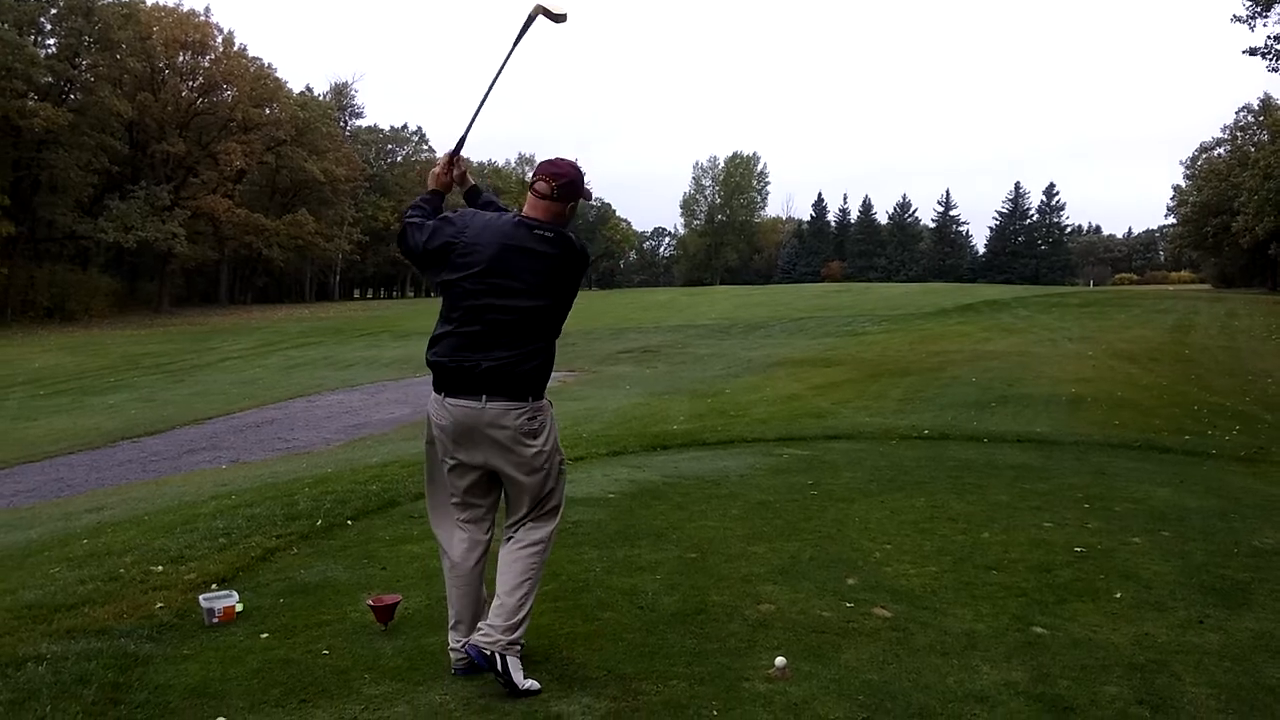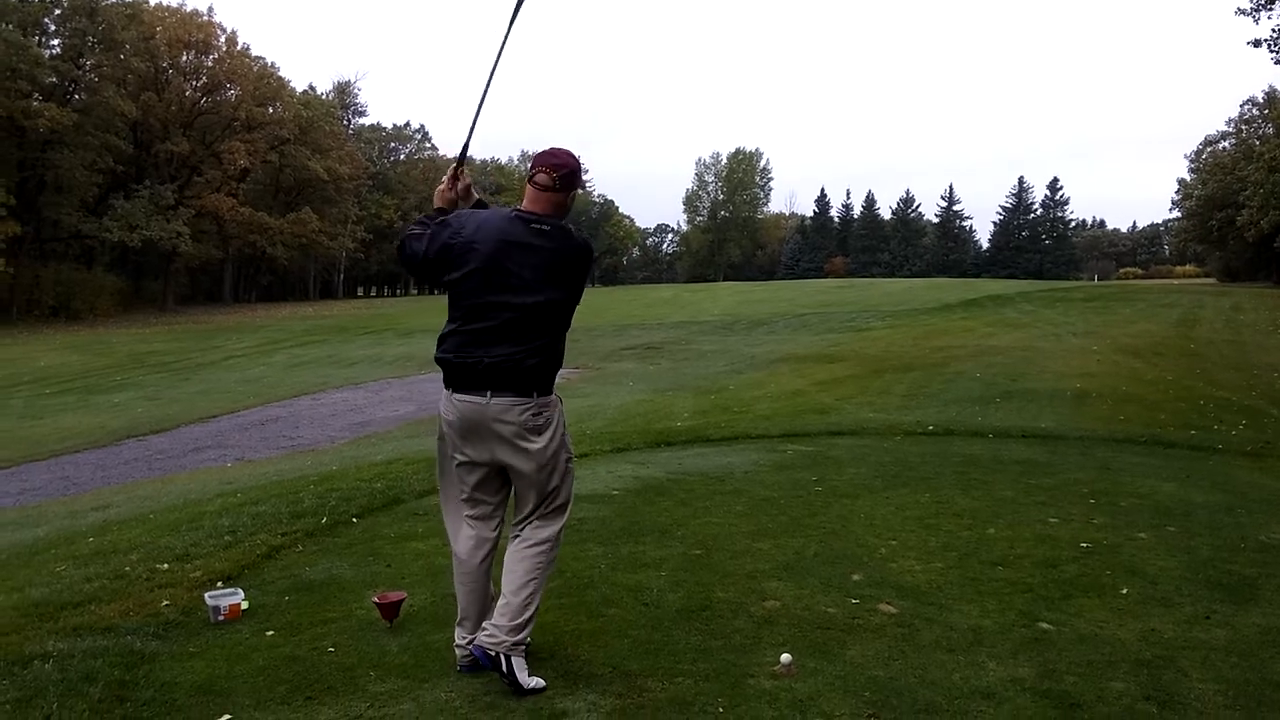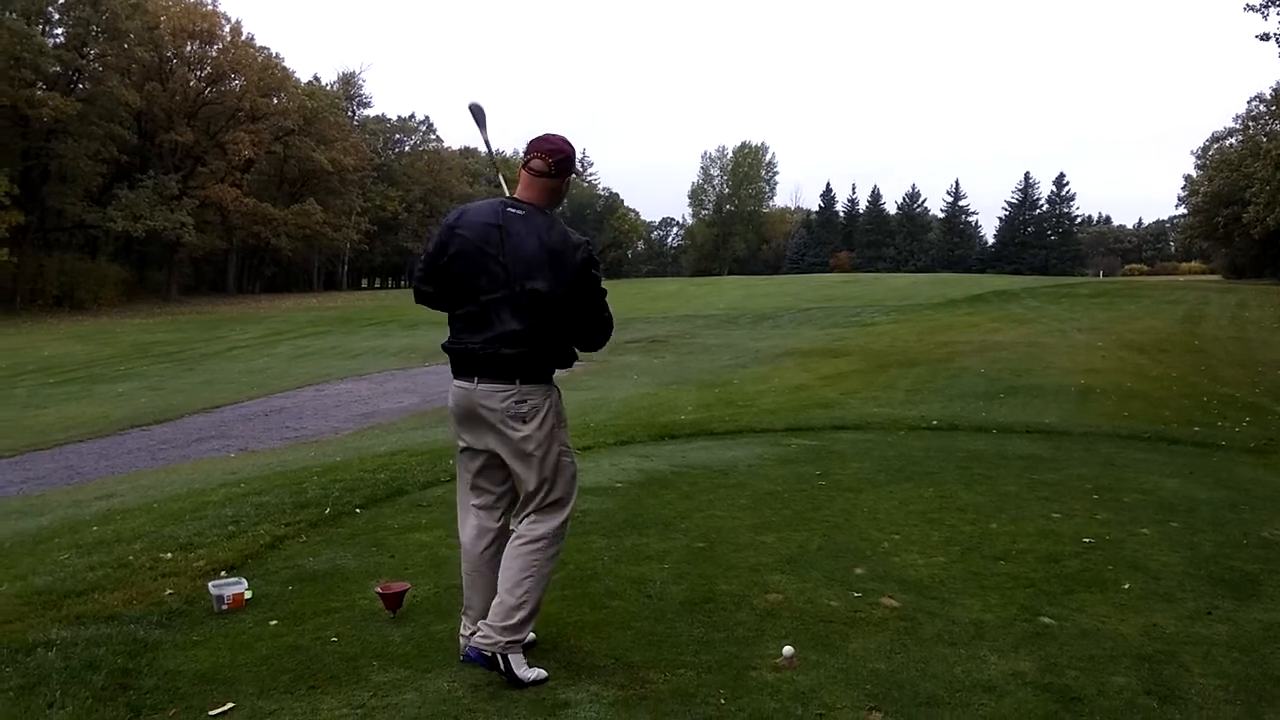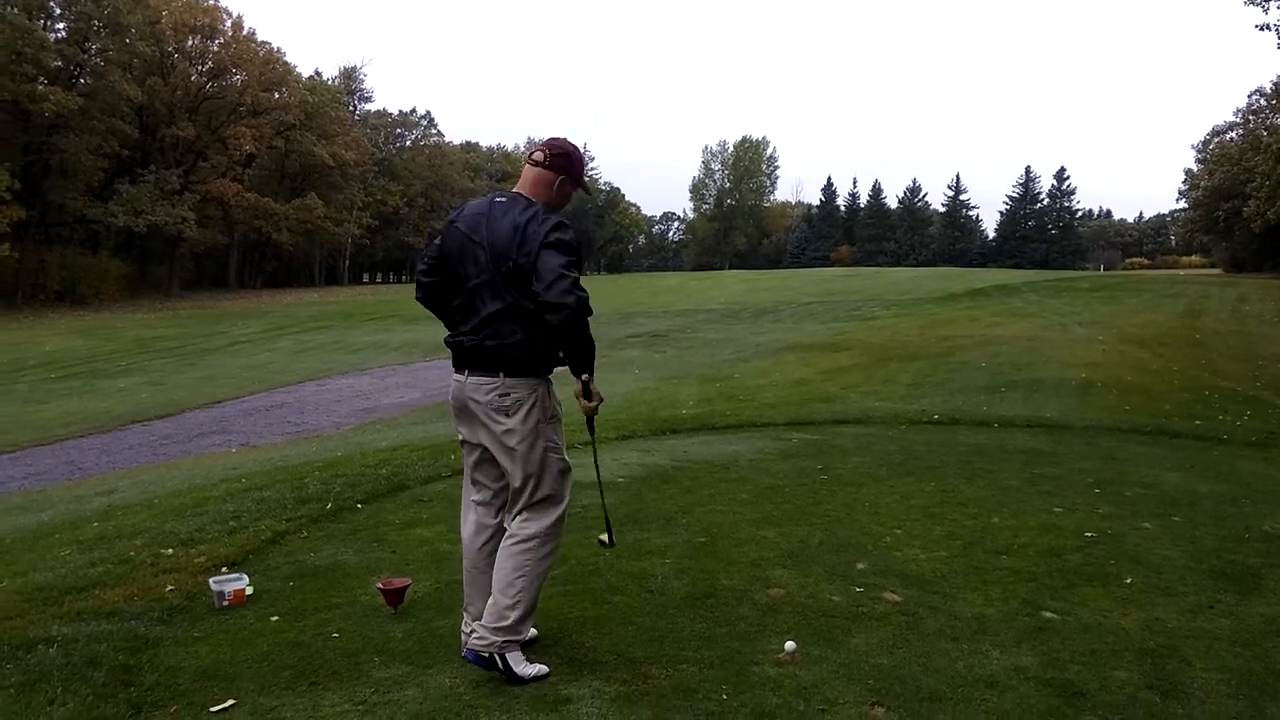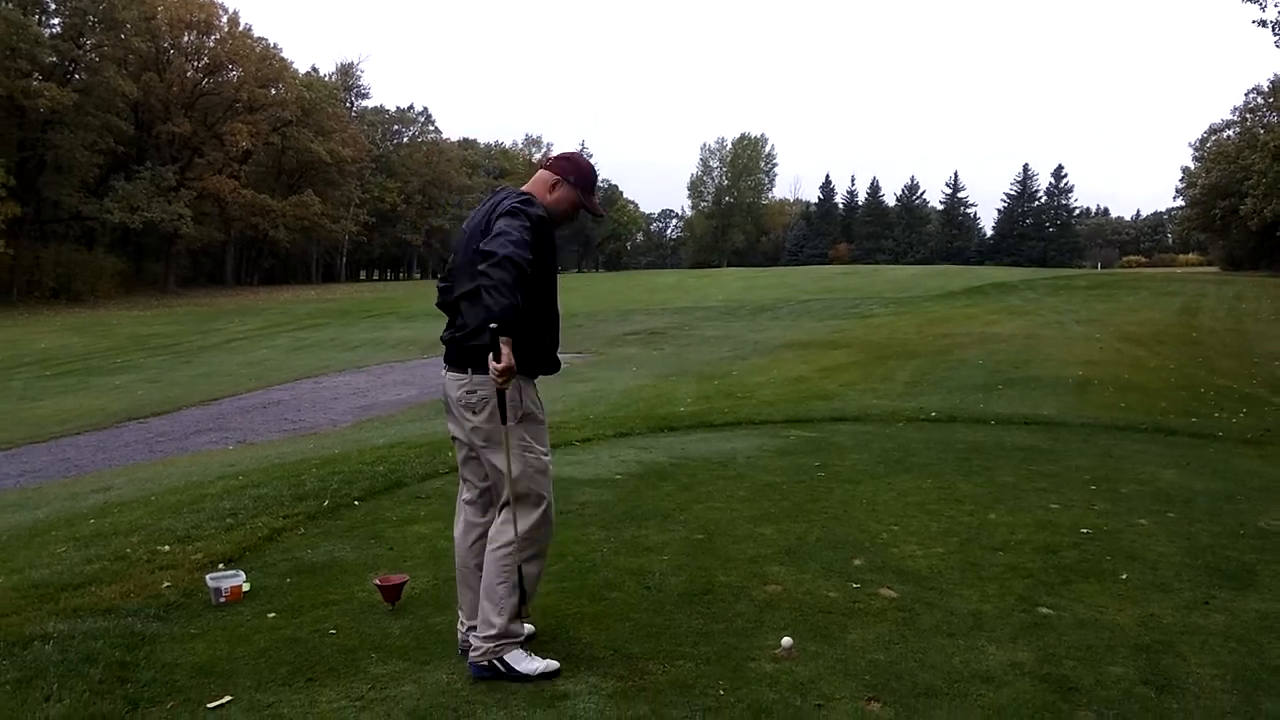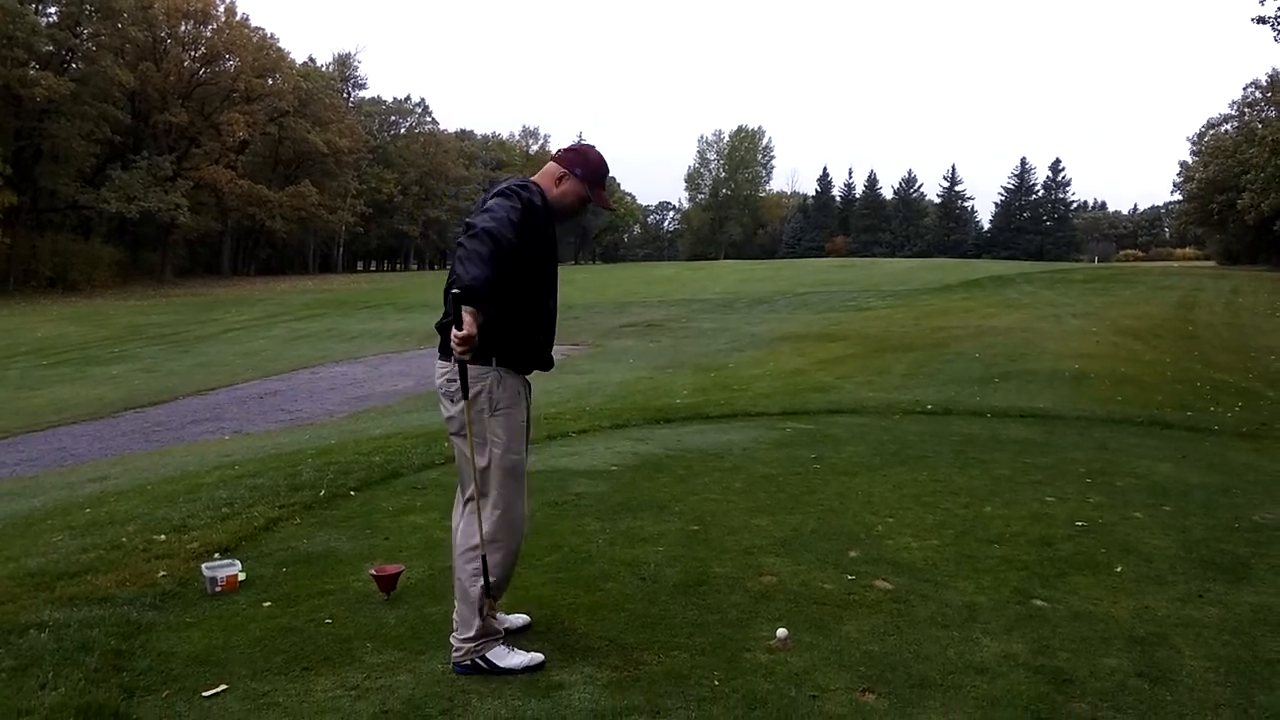
dt=0.3s
person 1, frame 1
left shoulder: (467, 229)
right shoulder: (571, 257)
left elbow: (411, 239)
left wrist: (435, 192)
right wrist: (471, 190)
left hip: (451, 402)
right hip: (517, 410)
left knee: (462, 525)
right knee: (531, 523)
left ankle: (465, 644)
right ankle: (498, 639)
person 1, frame 2
left shoulder: (467, 230)
right shoulder: (577, 251)
left elbow: (411, 257)
left wrist: (441, 210)
right wrist: (477, 203)
left hip: (461, 399)
right hip: (527, 405)
left knee: (472, 522)
right knee: (539, 523)
left ankle: (471, 641)
right ankle: (502, 640)
person 1, frame 3
left shoulder: (462, 221)
right shoulder: (570, 249)
left elbow: (425, 288)
right elbow: (594, 331)
left hip: (467, 386)
right hip: (525, 394)
left knee: (481, 512)
right knee: (542, 515)
left ankle: (476, 630)
right ankle: (498, 639)
person 1, frame 4
left shoulder: (466, 215)
right shoulder: (546, 227)
left elbow: (427, 285)
right elbow: (565, 303)
right wrist: (584, 372)
left hip: (468, 379)
right hip: (515, 385)
left knee: (485, 505)
right knee: (539, 508)
left ankle: (480, 626)
right ankle: (496, 636)
person 1, frame 5
left shoulder: (489, 212)
right shoulder: (523, 212)
left elbow: (449, 291)
right elbow: (501, 265)
right wrist: (504, 339)
left hip: (465, 373)
right hip: (497, 378)
left knee: (478, 503)
right knee: (525, 504)
left ankle: (477, 627)
right ankle: (493, 644)
person 1, frame 6
left shoulder: (522, 209)
right shoulder: (521, 199)
right elbow: (480, 238)
right wrist: (470, 308)
left hip: (489, 367)
right hip: (485, 371)
left knee: (481, 499)
right knee: (497, 506)
left ankle: (476, 613)
right ankle: (474, 644)
